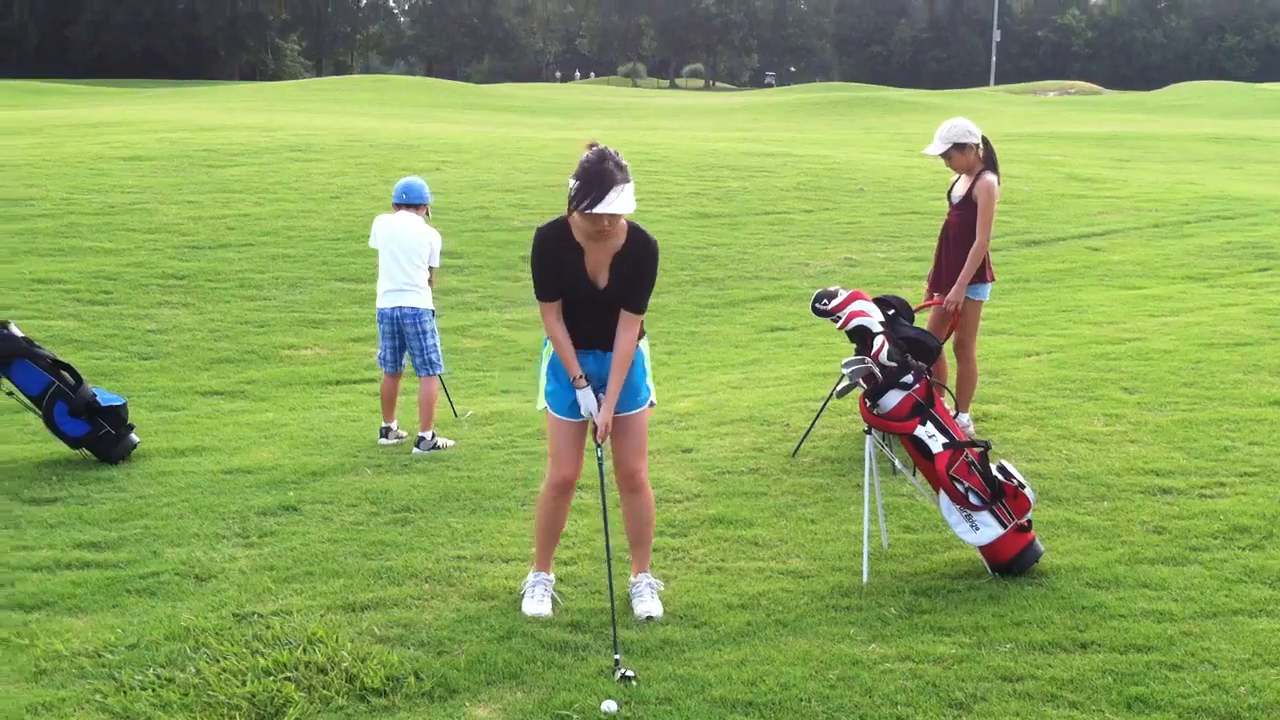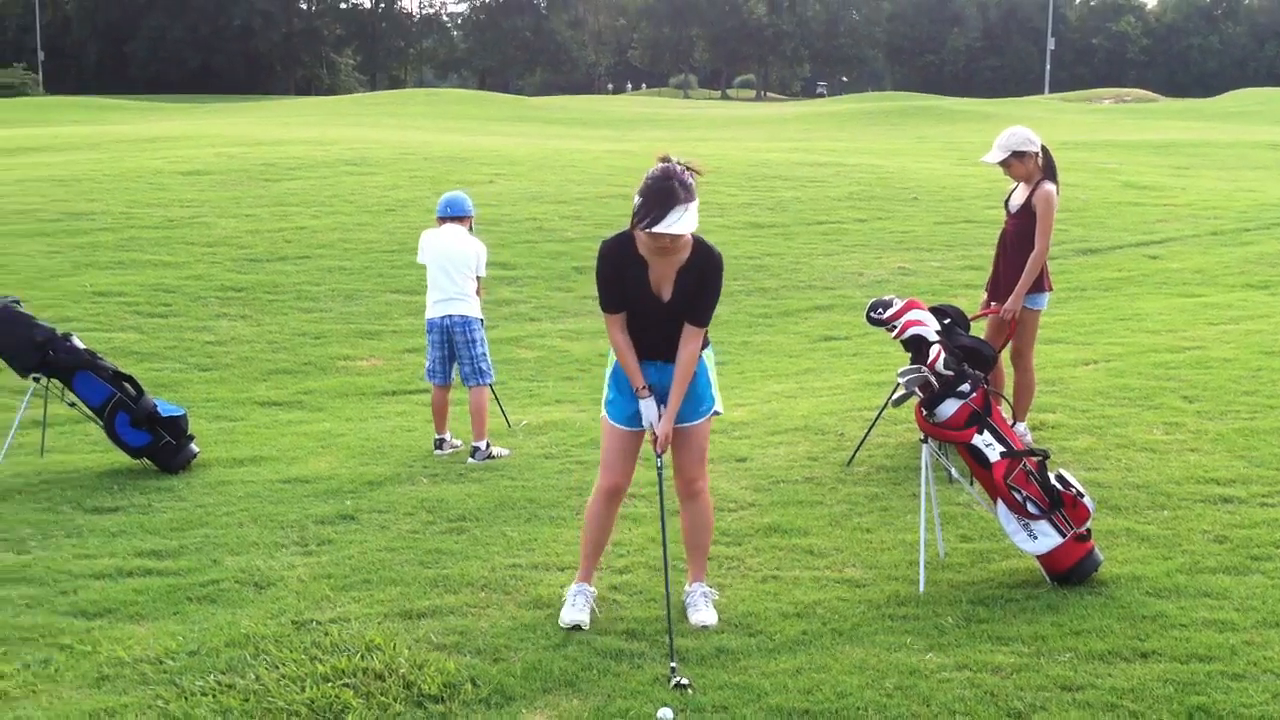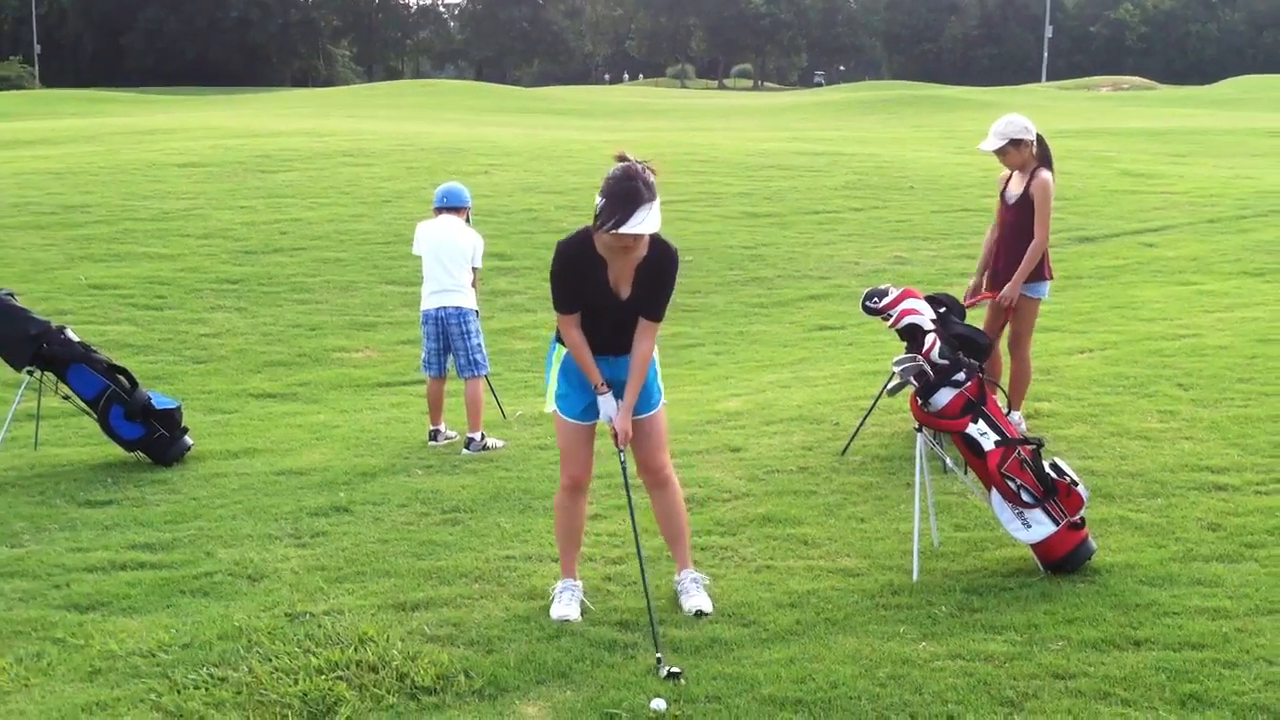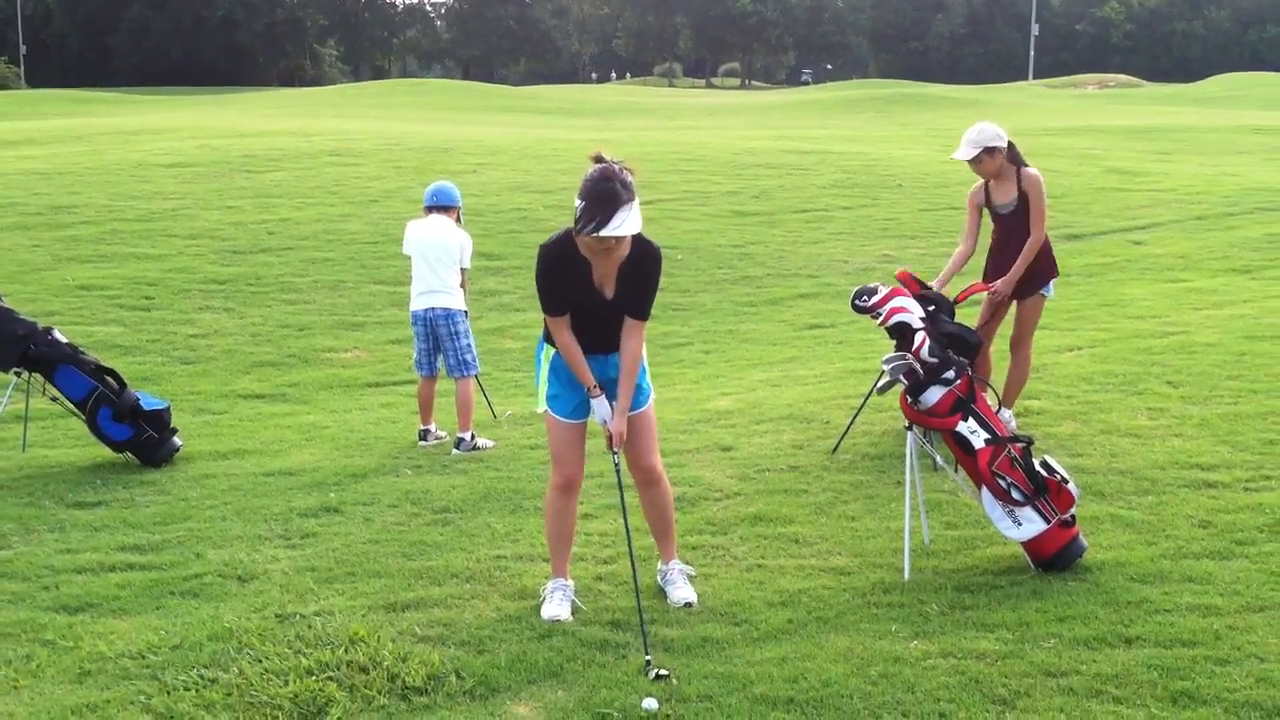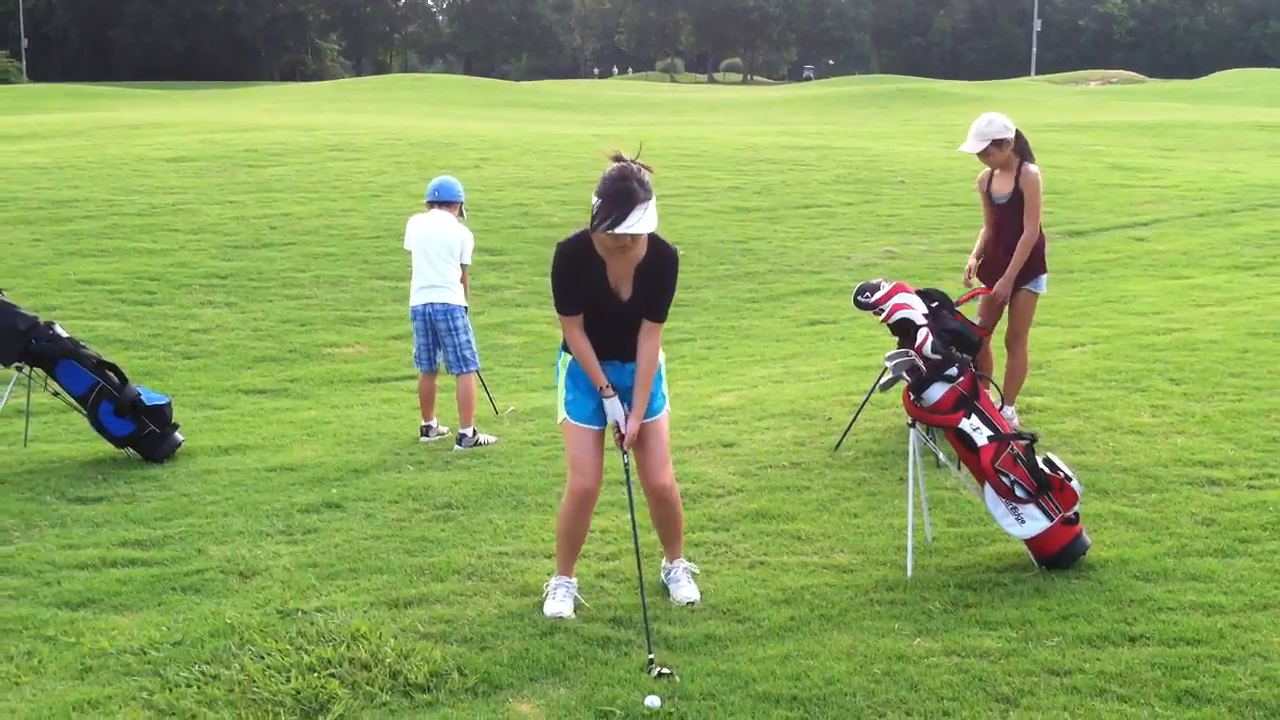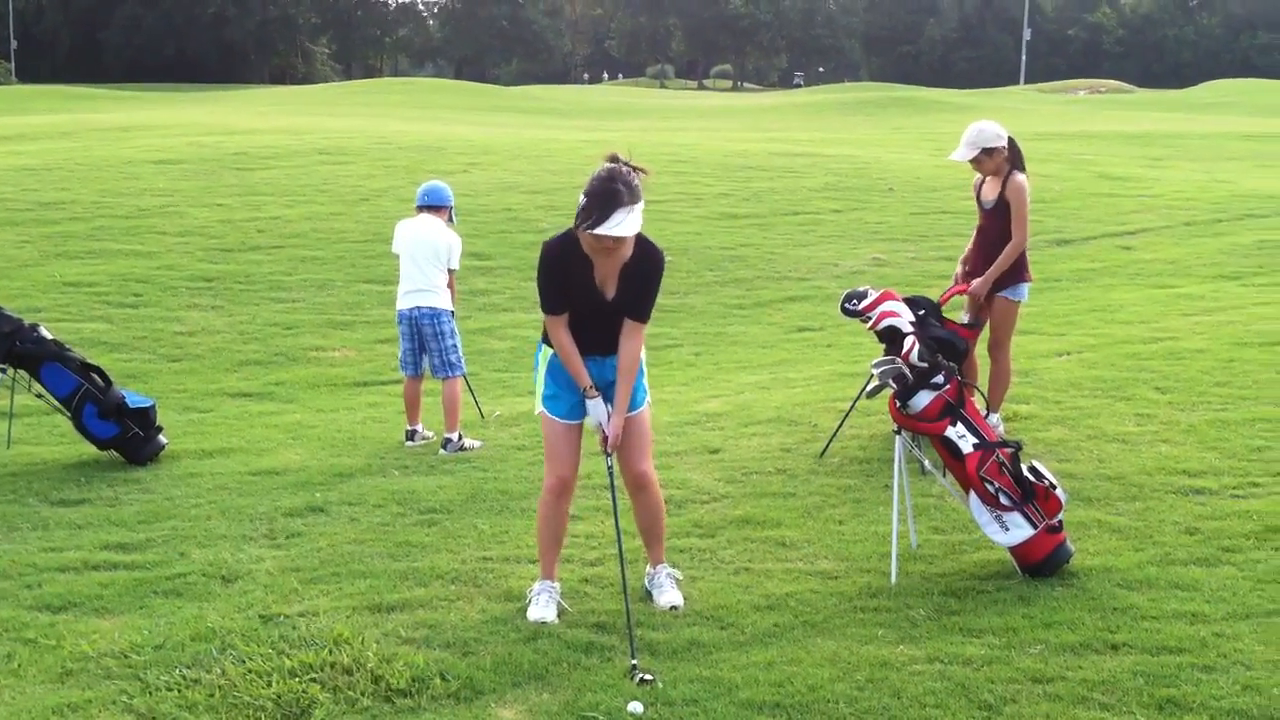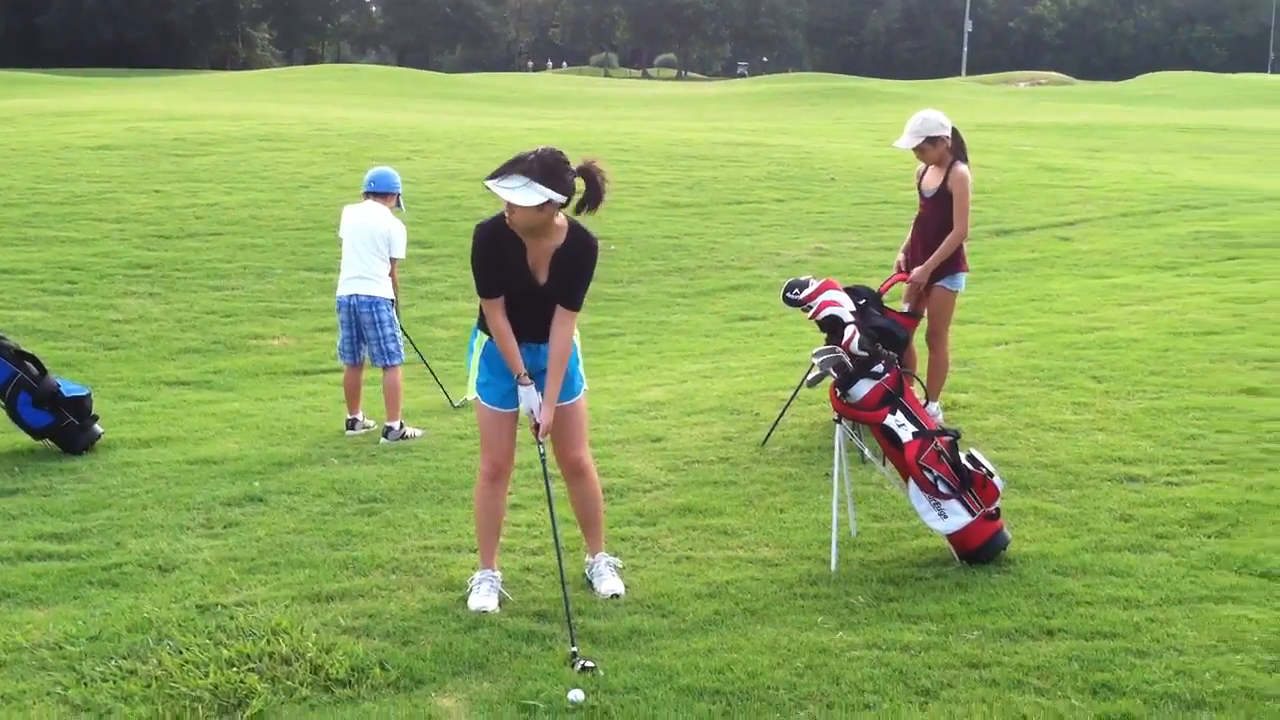
dt=0.4s
person 1, frame 1
left shoulder: (642, 246)
right shoulder: (550, 240)
left elbow: (629, 325)
right elbow: (552, 317)
left wrist: (610, 403)
right wrist: (581, 383)
left hip: (625, 363)
right hip: (567, 361)
left knee: (633, 474)
right knee: (562, 476)
left ankle: (642, 578)
right ankle: (540, 575)
person 1, frame 2
left shoulder: (707, 261)
right shoulder: (615, 253)
left elbow: (692, 338)
right elbow: (617, 328)
left wrist: (671, 414)
right wrist: (644, 394)
left hip: (687, 373)
right hip: (631, 371)
left knee: (693, 483)
right knee: (611, 484)
left ankle: (698, 587)
right ankle: (581, 586)
person 1, frame 3
left shoulder: (663, 257)
right shoulder: (571, 252)
left elbow: (645, 334)
right elbow: (570, 327)
left wrist: (628, 407)
right wrist: (601, 391)
left hip: (635, 364)
right hip: (579, 365)
left knee: (659, 471)
right knee: (575, 478)
left ankle: (687, 576)
right ankle: (568, 583)
person 1, frame 4
left shoulder: (646, 256)
right shoulder: (555, 254)
left elbow: (633, 333)
right elbow: (560, 329)
left wrist: (621, 409)
right wrist: (593, 393)
left hip: (622, 362)
right hip: (567, 365)
left knee: (649, 469)
right knee: (566, 477)
left ankle: (671, 566)
right ankle: (559, 583)
person 1, frame 5
left shoulder: (663, 258)
right shoulder: (571, 254)
left elbow: (650, 336)
right elbow: (574, 331)
left wrist: (637, 410)
right wrist: (606, 395)
left hip: (640, 369)
right hip: (585, 370)
left knee: (660, 484)
right knee: (584, 486)
left ankle: (676, 565)
right ankle: (562, 580)
person 1, frame 6
left shoulder: (649, 258)
right shoulder: (557, 252)
left elbow: (632, 335)
right elbow: (558, 328)
left wrist: (620, 411)
right wrist: (590, 395)
left hip: (621, 365)
right hip: (565, 366)
left knee: (641, 474)
right knee: (560, 479)
left ankle: (659, 571)
right ankle: (546, 584)
person 1, frame 7
left shoulder: (581, 245)
right shoulder: (490, 235)
left elbow: (563, 322)
right elbow: (494, 313)
left wrist: (550, 400)
right wrist: (522, 382)
left hip: (555, 351)
right hip: (500, 351)
left knee: (576, 460)
right knee: (495, 465)
left ankle: (599, 559)
right ankle: (487, 573)
person 2, frame 1
left shoulder: (986, 183)
right shoulder: (960, 179)
left elbow: (982, 240)
left wrist: (961, 286)
right wrist: (934, 277)
left hip: (971, 277)
right hip: (948, 272)
left knee: (963, 346)
right knee: (931, 340)
left ankle: (962, 418)
person 2, frame 2
left shoulder: (1044, 192)
right shoulder: (1017, 188)
left elbow: (1040, 249)
left wrist: (1018, 295)
right wrist: (992, 287)
left hip: (1029, 286)
right hip: (1005, 281)
left knee: (1020, 356)
left ankle: (1020, 427)
person 2, frame 3
left shoulder: (1041, 180)
right shoulder: (1007, 178)
left elbow: (1040, 239)
left wrist: (1016, 282)
right wrist: (979, 275)
left hip: (1029, 274)
right hip: (1002, 270)
left knee: (1018, 344)
right knee: (987, 340)
left ankle: (1015, 415)
person 2, frame 4
left shoulder: (1030, 179)
right shoulder: (978, 193)
left elbow: (1037, 234)
right elbow: (967, 244)
left wrist: (1012, 278)
right wrist: (939, 284)
left hip: (1033, 270)
right hip: (998, 267)
left knee: (1020, 344)
right knee: (979, 338)
left ankle: (1005, 412)
person 2, frame 5
left shoulder: (1028, 175)
right shoulder: (985, 179)
left elbow: (1031, 231)
left wrist: (1009, 277)
right wrist: (974, 257)
left hip: (1026, 268)
right hip: (995, 264)
left knee: (1015, 340)
left ankle: (1008, 409)
person 2, frame 6
left shoulder: (1016, 184)
right shoulder: (980, 183)
left elbow: (1019, 240)
left wrist: (988, 278)
right wrist: (963, 263)
left hip: (1007, 277)
right hip: (980, 272)
left knee: (998, 348)
left ankle: (993, 417)
person 2, frame 7
left shoulder: (958, 175)
right shoulder: (922, 172)
left elbow: (960, 231)
left wrist: (928, 267)
right wrist: (903, 252)
left hip: (945, 267)
right hip: (918, 262)
left knee: (935, 337)
left ankle: (932, 406)
person 3, frame 1
left shoulder: (381, 223)
right shoulder: (430, 234)
right elbow: (430, 277)
left hip: (386, 306)
right hip: (416, 306)
left knee: (391, 371)
right knee: (429, 373)
left ankle: (388, 428)
right ankle: (426, 437)
person 3, frame 2
left shoulder: (428, 238)
right shoulder: (475, 245)
right elbow: (478, 287)
left hip: (435, 317)
right hip: (466, 316)
left knee: (441, 382)
right knee: (478, 383)
left ankle: (442, 439)
right ankle: (480, 446)
person 3, frame 3
left shoulder: (424, 229)
right shoulder: (472, 236)
right elbow: (474, 278)
left hip: (431, 308)
right hip: (461, 307)
left knee: (436, 374)
right knee: (474, 374)
left ankle: (437, 430)
right ankle: (475, 438)
person 3, frame 4
left shoulder: (413, 228)
right shoulder: (461, 236)
right elbow: (463, 279)
left hip: (420, 308)
right hip: (449, 307)
left knee: (427, 374)
right knee: (464, 374)
left ankle: (427, 430)
right ankle: (465, 438)
person 3, frame 5
left shoulder: (415, 223)
right shoulder: (461, 232)
right elbow: (463, 275)
right wrist: (463, 303)
left hip: (419, 303)
right hip: (449, 303)
left knee: (427, 369)
right knee: (465, 370)
left ankle: (428, 426)
right ankle: (467, 434)
person 3, frame 6
left shoulder: (403, 228)
right shoulder: (450, 237)
right elbow: (450, 281)
right wrist: (449, 308)
left hip: (406, 307)
right hip: (436, 308)
left knee: (413, 374)
right knee: (451, 375)
left ankle: (413, 430)
right ankle: (452, 438)
person 3, frame 7
left shoulder: (349, 213)
right shoulder: (394, 225)
right elbow: (392, 272)
right wrist: (395, 304)
left hip: (346, 295)
right hip: (376, 297)
left knee: (353, 362)
right knee: (391, 363)
left ankle: (354, 419)
right ankle: (393, 427)
